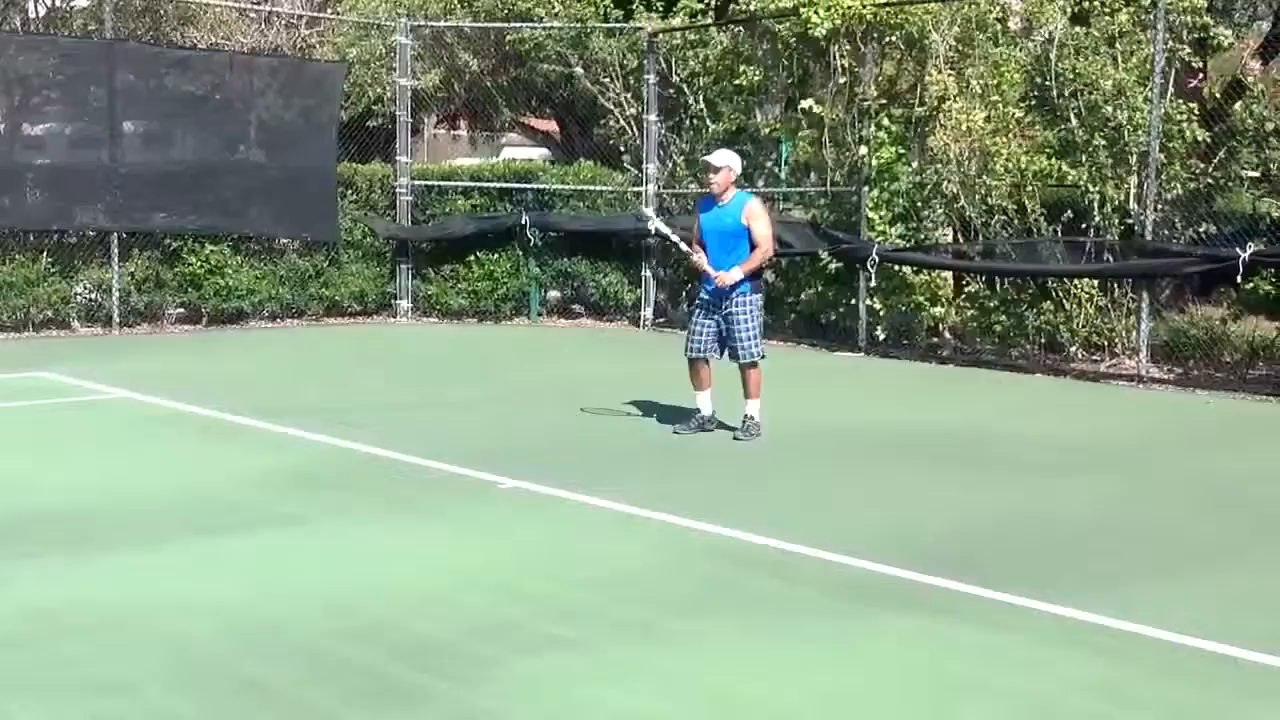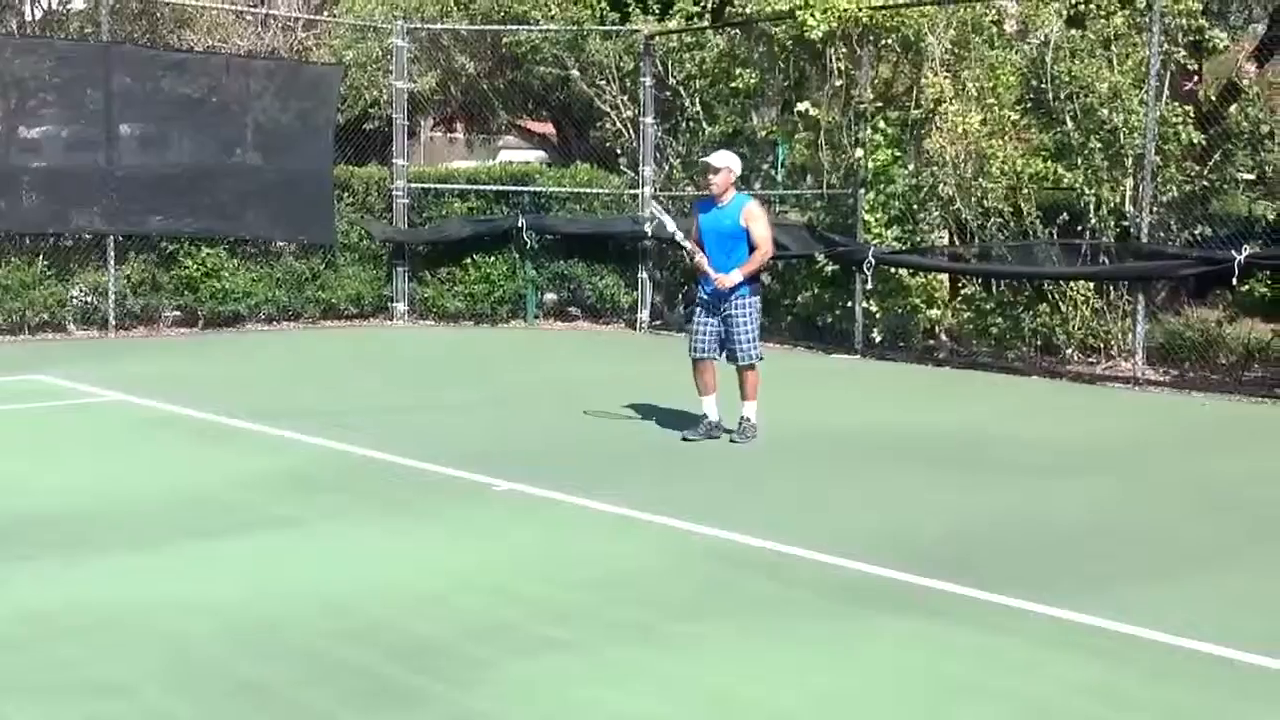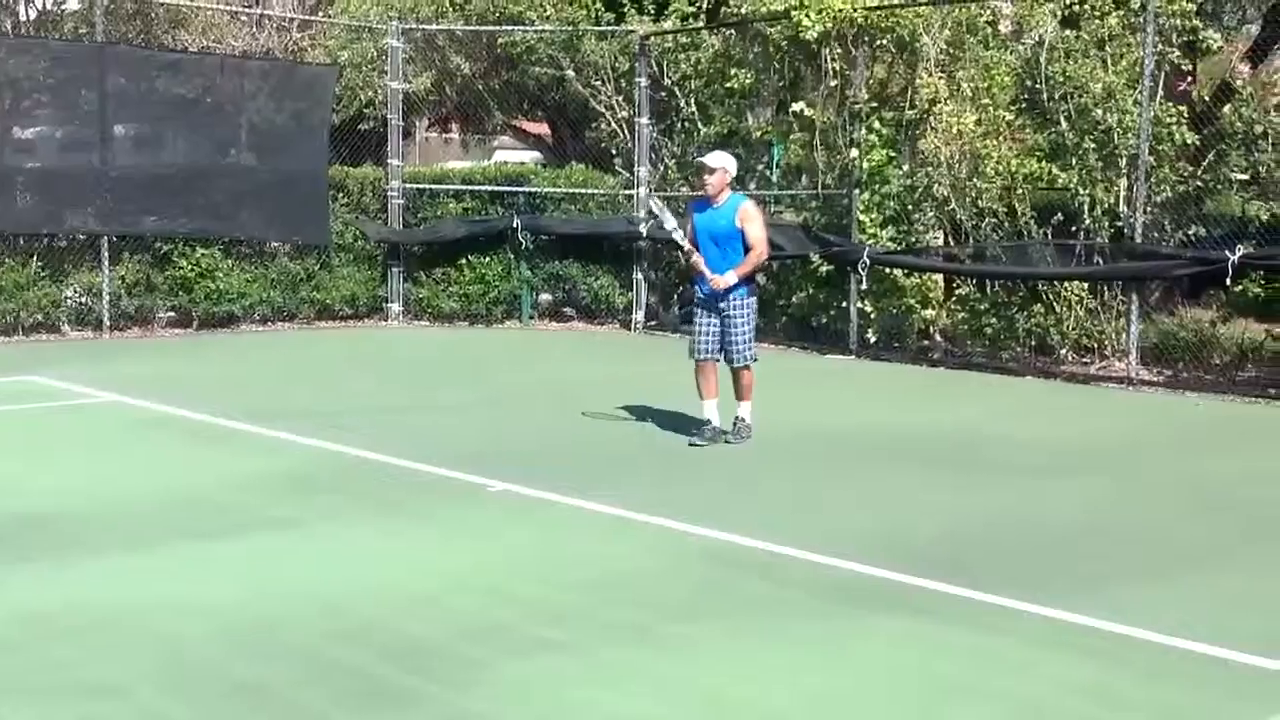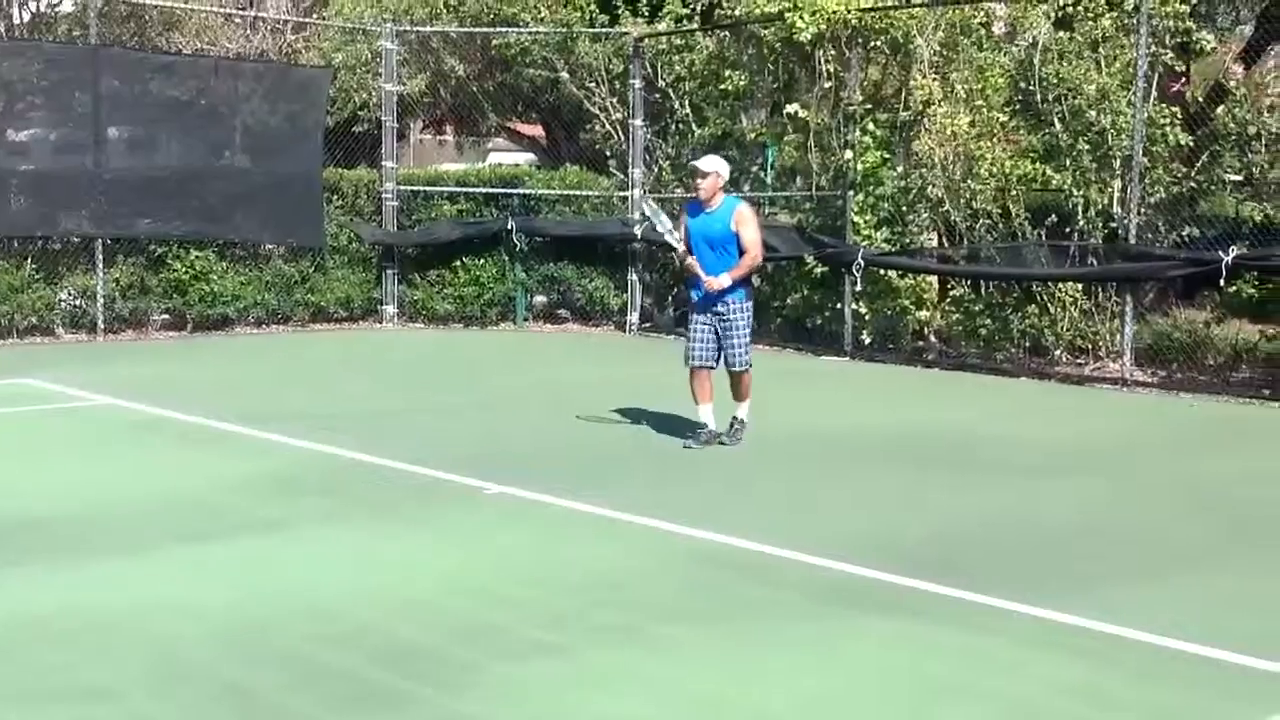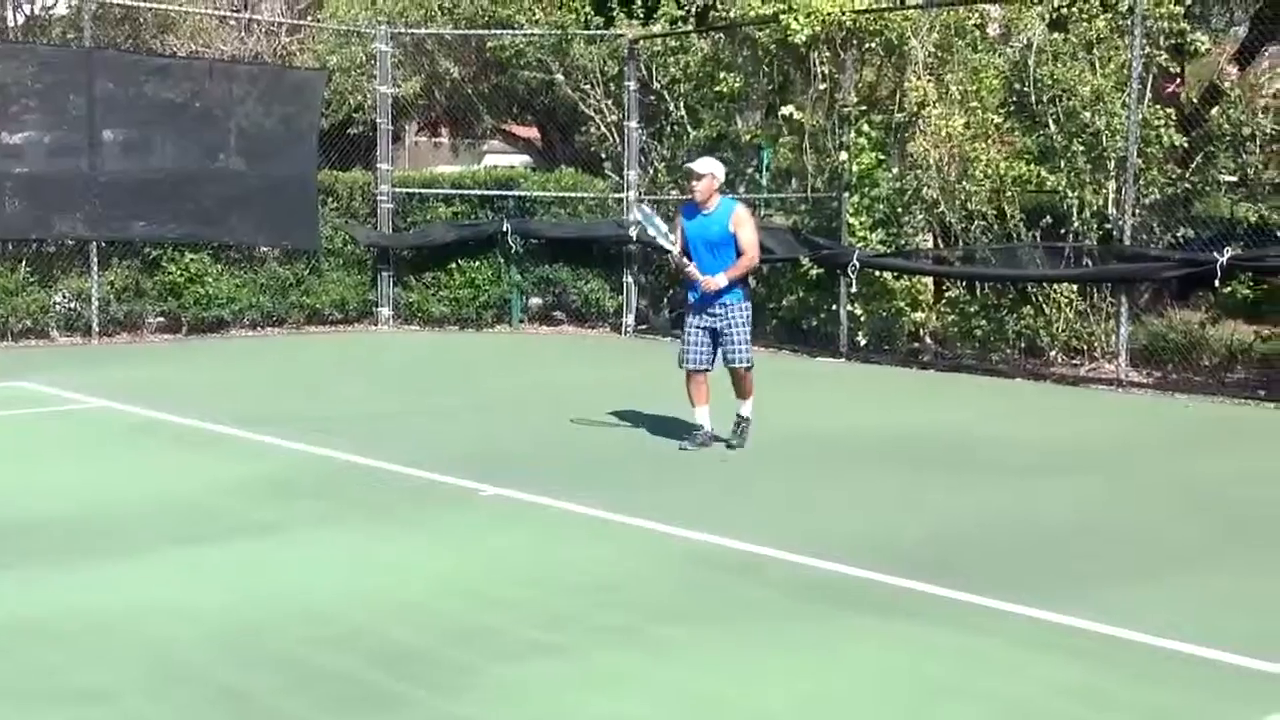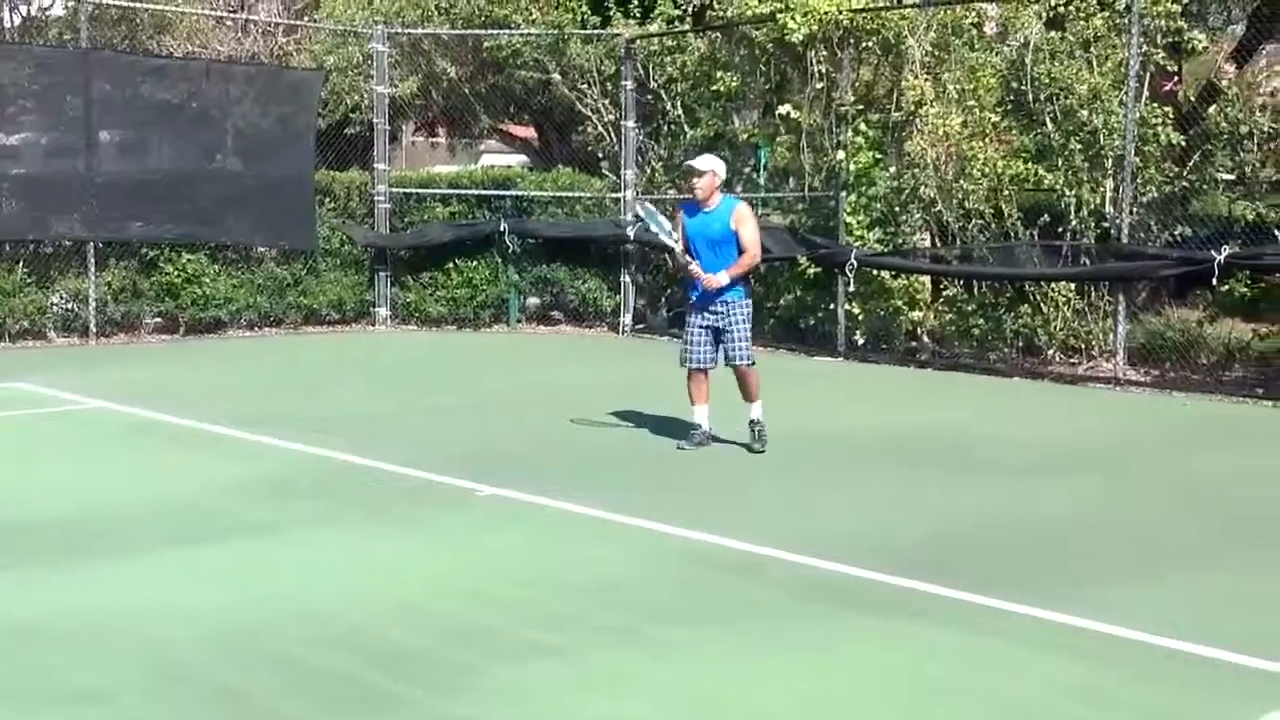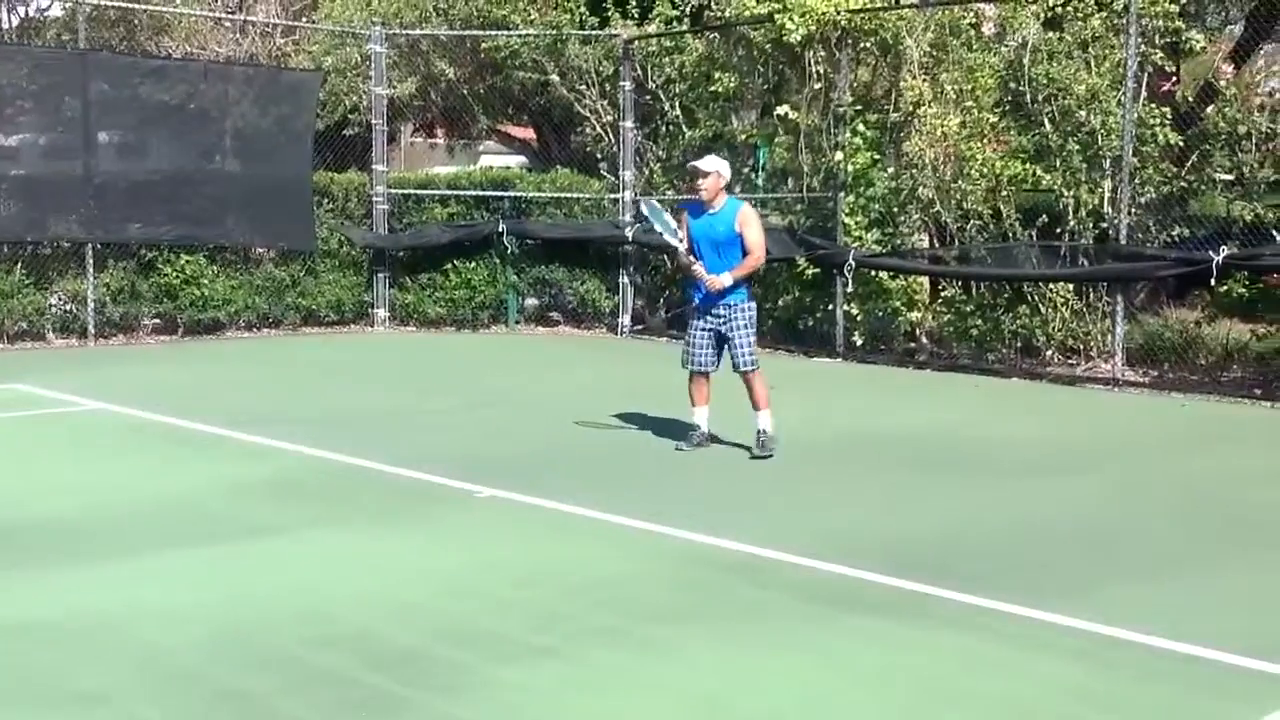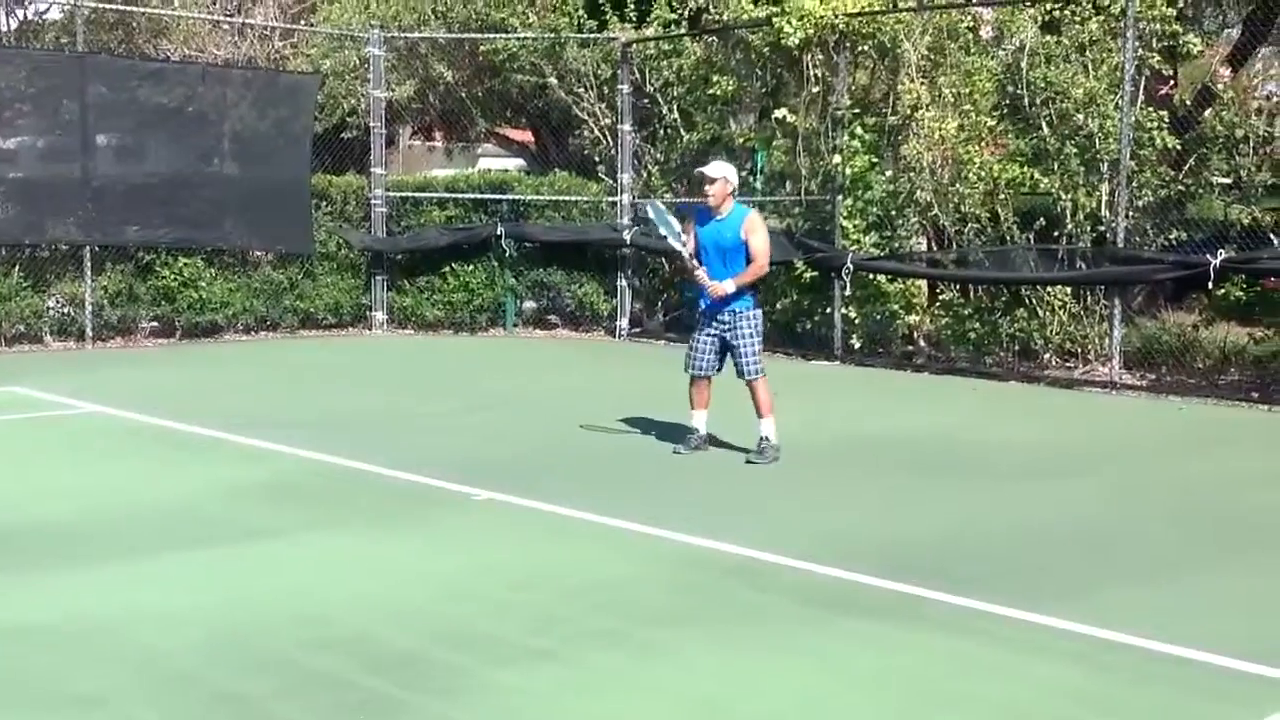
dt=0.1s
person 1, frame 1
left shoulder: (750, 206)
right shoulder: (703, 206)
left elbow: (765, 249)
left wrist: (736, 273)
right wrist: (697, 256)
left hip: (743, 293)
right hip: (709, 292)
left knee: (747, 358)
right knee: (696, 354)
left ankle: (752, 419)
right ankle: (705, 413)
person 1, frame 2
left shoulder: (749, 208)
right shoulder: (702, 207)
left elbow: (764, 251)
right elbow: (695, 243)
left wrist: (735, 276)
right wrist: (698, 257)
left hip: (742, 295)
right hip: (707, 293)
left knee: (745, 360)
right knee: (700, 356)
left ankle: (748, 421)
right ankle: (711, 420)
person 1, frame 3
left shoulder: (745, 208)
right shoulder: (697, 208)
left elbow: (760, 252)
right elbow: (690, 245)
left wrist: (730, 277)
right wrist: (693, 258)
left hip: (738, 296)
right hip: (705, 295)
left knee: (740, 362)
right knee: (703, 358)
left ankle: (743, 420)
right ankle: (713, 424)
person 1, frame 4
left shoulder: (739, 211)
right shoulder: (689, 211)
left elbow: (754, 255)
right elbow: (683, 249)
left wrist: (725, 279)
right wrist: (688, 262)
left hip: (735, 299)
right hip: (701, 299)
left knee: (738, 366)
right knee: (698, 364)
left ankle: (739, 419)
right ankle: (708, 427)
person 1, frame 5
left shoulder: (736, 212)
right shoulder: (684, 214)
left elbow: (752, 256)
right elbow: (677, 253)
left wrist: (721, 279)
left hip: (733, 301)
right hip: (697, 303)
left knee: (739, 365)
right knee: (694, 367)
left ankle: (744, 416)
right ankle: (703, 429)
person 1, frame 6
left shoulder: (737, 210)
right shoulder: (685, 212)
left elbow: (753, 254)
left wrist: (723, 277)
right wrist: (686, 263)
left hip: (734, 299)
right hip: (699, 301)
left knee: (741, 363)
right knee: (696, 366)
left ankle: (756, 420)
right ankle: (701, 428)
person 1, frame 7
left shoulder: (742, 212)
right shoulder: (689, 212)
left elbow: (757, 256)
right elbow: (682, 252)
left wrist: (726, 278)
right wrist: (691, 265)
left hip: (738, 302)
right hip: (703, 302)
left knee: (748, 367)
right knee: (697, 368)
left ankle: (766, 432)
right ankle: (700, 429)
person 1, frame 8
left shoulder: (749, 219)
right shoulder: (697, 218)
left elbow: (761, 264)
right elbow: (688, 257)
left wrist: (729, 285)
right wrist: (695, 270)
left hip: (743, 309)
right hip: (708, 309)
left knee: (753, 374)
right knee: (698, 373)
left ankle: (768, 440)
right ankle: (699, 432)
